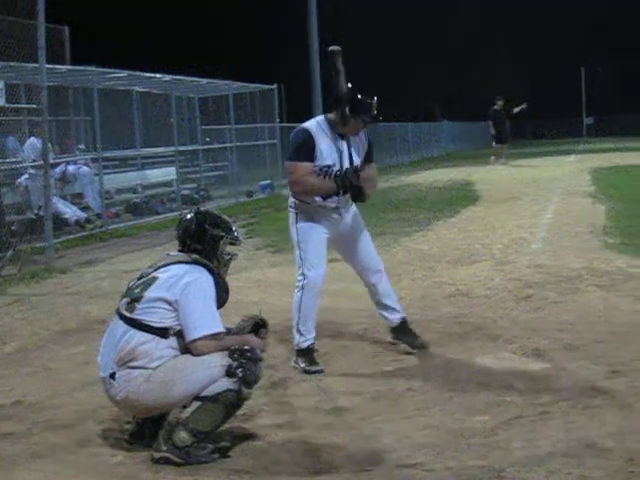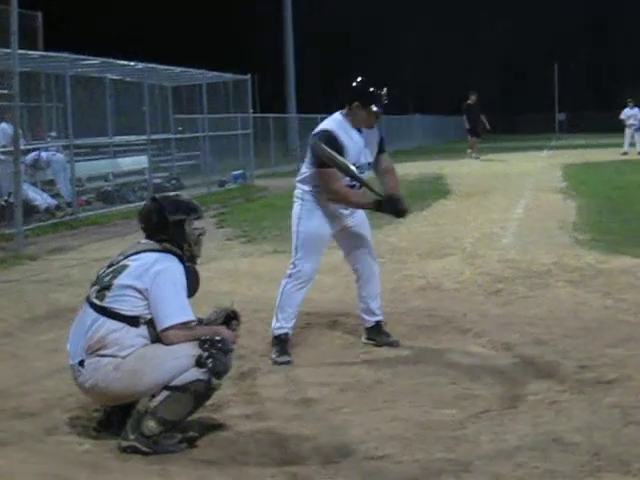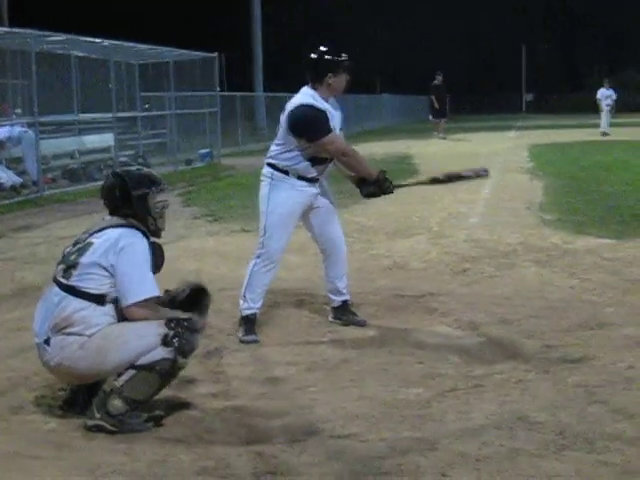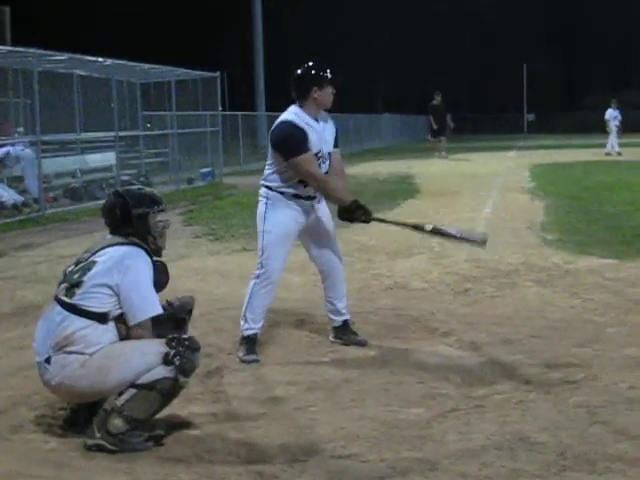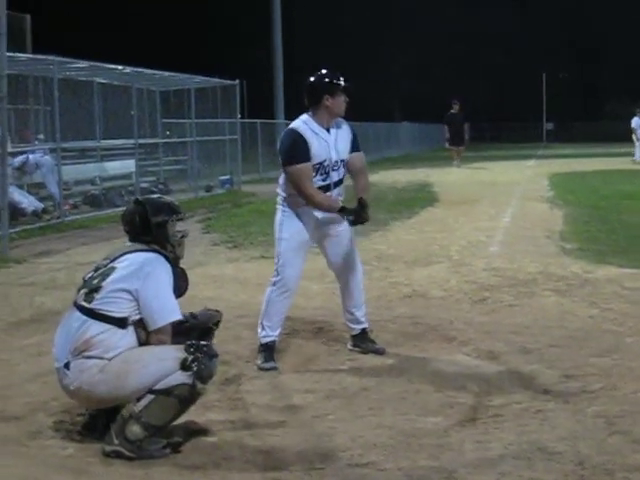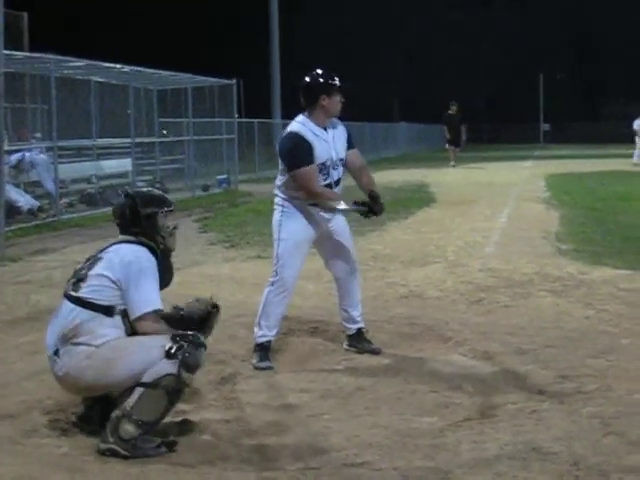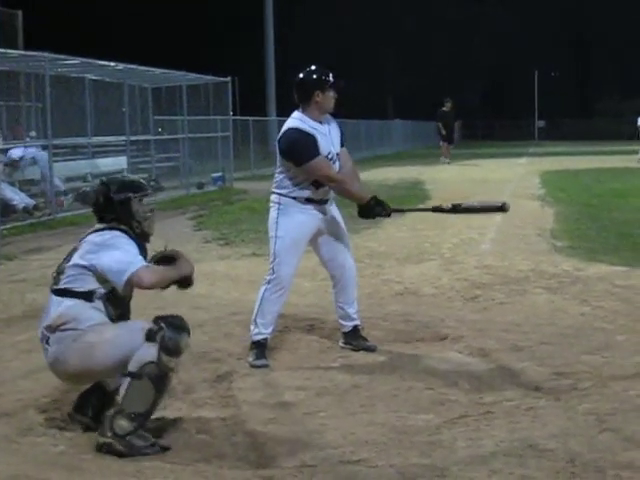
dt=0.4s
person 1, frame 1
left shoulder: (362, 139)
right shoulder: (307, 135)
left elbow: (371, 181)
right elbow: (298, 183)
left wrist: (360, 188)
right wrist: (338, 184)
left hip: (346, 213)
right hip: (310, 215)
left knee: (373, 268)
right knee: (312, 279)
left ankle: (399, 326)
right ankle: (304, 348)
person 1, frame 2
left shoulder: (372, 132)
right shoulder: (329, 135)
left elbow: (386, 170)
right elbow: (334, 190)
left wrist: (394, 198)
right wrist: (376, 204)
left hip: (351, 207)
right hip: (315, 205)
left knee: (368, 265)
right knee: (303, 269)
left ankle: (373, 326)
right ankle: (280, 336)
person 1, frame 3
left shoulder: (329, 104)
right shoulder: (306, 110)
left elbow: (340, 150)
right elbow: (342, 152)
left wrist: (359, 180)
right wrist: (376, 177)
left hip: (315, 184)
right hip: (284, 185)
left knee: (335, 245)
right knee: (270, 251)
left ankle: (340, 305)
right ankle: (248, 316)
person 1, frame 4
left shoulder: (327, 123)
right shoulder: (289, 127)
left elbow: (335, 168)
right elbow: (314, 176)
left wrist: (345, 204)
right wrist: (350, 203)
left hip: (315, 203)
right hip: (280, 205)
left knee: (334, 264)
right knee: (269, 271)
left ankle: (340, 325)
right ankle: (249, 336)
person 1, frame 5
left shoulder: (345, 130)
right shoulder: (296, 135)
left elbow: (358, 170)
right elbow: (304, 189)
left wrist: (362, 202)
right wrist: (343, 210)
left hip: (334, 212)
right hip: (297, 213)
left knee: (352, 270)
right knee: (285, 278)
left ankle: (359, 333)
right ankle: (267, 343)
person 1, frame 6
left shoulder: (339, 129)
right shoulder: (296, 137)
left elbow: (357, 165)
right elbow: (313, 190)
left wrist: (373, 195)
right wrist: (354, 205)
left hip: (331, 211)
right hip: (296, 213)
left knee: (348, 271)
right knee: (283, 278)
left ankle: (354, 333)
right ankle: (262, 343)
person 1, frame 7
left shoulder: (331, 125)
right shoulder: (296, 133)
left elbow: (346, 167)
right elbow: (331, 178)
left wrist: (363, 202)
right wrist: (370, 200)
left hip: (325, 208)
right hip: (293, 211)
left knee: (344, 269)
right knee: (280, 276)
left ankle: (350, 331)
right ankle: (259, 340)
person 2, frame 1
left shoulder: (167, 267)
right shoulder: (195, 275)
right elbow: (202, 345)
left wrist: (235, 334)
right wrist: (245, 341)
left hip: (118, 380)
right hip: (137, 383)
left knee: (214, 353)
right knee: (245, 362)
left ankle: (152, 424)
right ankle: (177, 442)
person 2, frame 2
left shoulder: (138, 255)
right shoulder: (165, 263)
right elbow: (173, 334)
left wrist: (207, 324)
right wrist: (216, 332)
left hip: (87, 366)
right hip: (105, 371)
left knee: (188, 339)
right knee: (215, 353)
left ankle: (120, 413)
right ankle: (145, 431)
person 2, frame 3
left shoulder: (104, 232)
right shoulder: (130, 239)
right elbow: (138, 311)
right wrist: (181, 317)
left hip: (54, 345)
right hip: (72, 350)
left knee: (150, 323)
right knee: (182, 333)
left ankle: (88, 391)
right ankle: (111, 410)
person 2, frame 4
left shoulder: (104, 251)
right shoulder: (133, 256)
right elbow: (140, 332)
left wrist: (167, 311)
left hip: (53, 364)
right hip: (72, 369)
right knee: (183, 351)
left ankle: (87, 410)
right ankle: (110, 429)
person 2, frame 5
left shoulder: (122, 258)
right shoulder: (152, 262)
right elbow: (160, 337)
left wrist: (191, 322)
left hip: (72, 370)
right hip: (91, 374)
right knee: (201, 358)
left ankle: (107, 416)
right ankle: (129, 436)
person 2, frame 6
left shoulder: (120, 251)
right shoulder: (137, 255)
right elbow: (146, 325)
left wrist: (178, 315)
right wrist: (181, 331)
left hip: (69, 360)
right hip: (83, 362)
right knee: (188, 348)
left ankle: (101, 409)
right ankle: (125, 435)
person 2, frame 7
left shoulder: (104, 240)
right shoulder: (111, 239)
right elbow: (144, 278)
left wrist: (166, 272)
right wrist: (180, 269)
left hip: (70, 347)
right hip: (72, 347)
left knee: (145, 351)
right knee: (170, 333)
left ankle: (92, 406)
right ankle: (123, 430)
